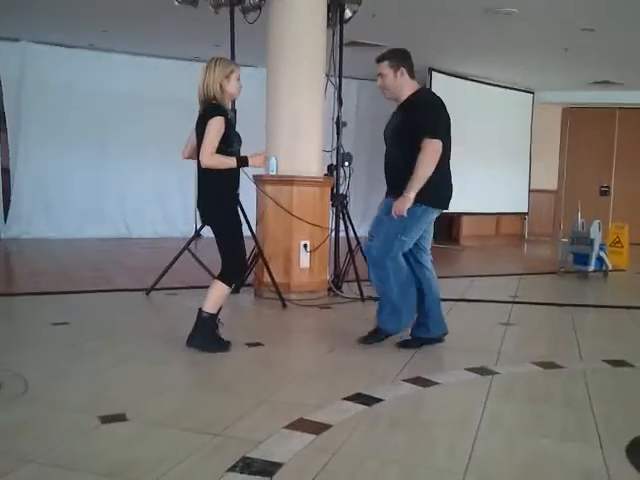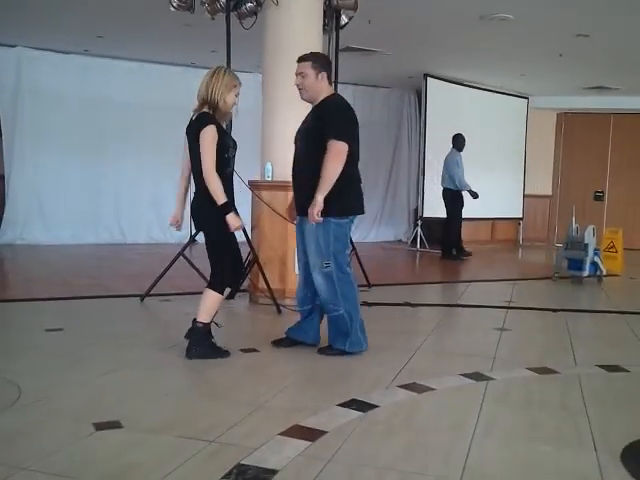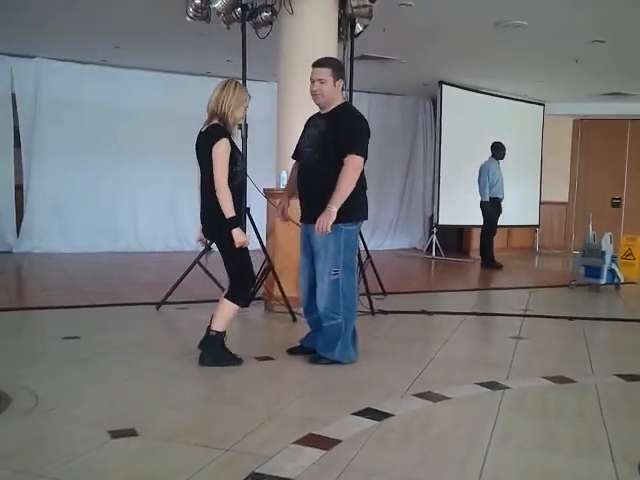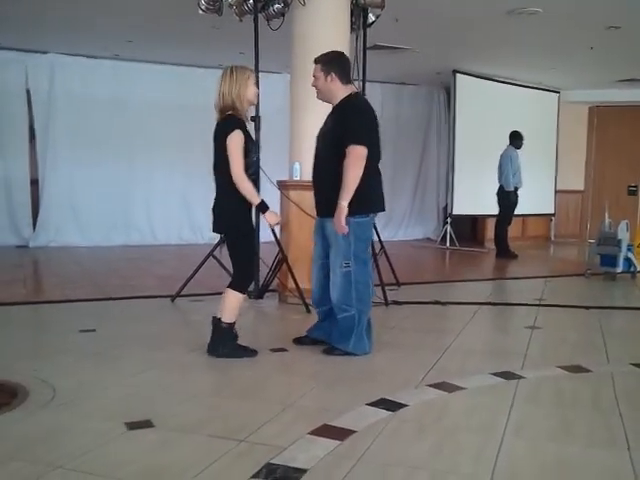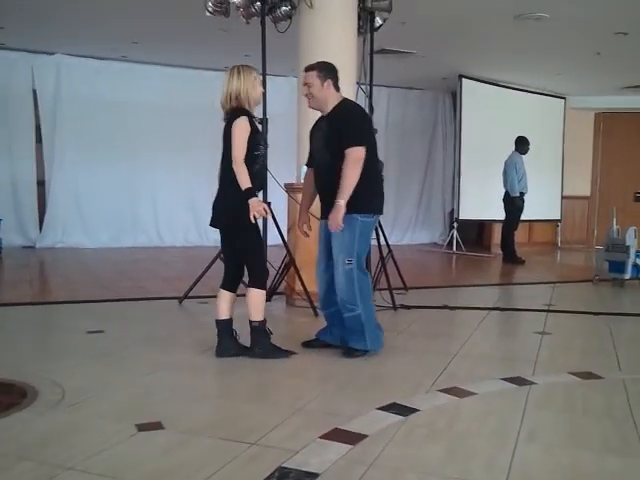
dt=1s
person 1, frame 1
left shoulder: (427, 104)
right shoulder: (404, 108)
left elbow: (432, 151)
left wrist: (407, 194)
right wrist: (398, 195)
left hip: (420, 197)
right hip: (408, 197)
left knee: (379, 250)
right knee: (415, 260)
left ankle: (394, 319)
right ankle: (429, 329)
person 1, frame 2
left shoulder: (336, 109)
right shoulder: (316, 113)
left elbow: (337, 153)
left wrist: (319, 198)
right wrist: (298, 201)
left hip: (332, 207)
right hip: (311, 207)
left knee: (329, 271)
right knee: (308, 272)
left ankle: (349, 339)
right ankle: (306, 331)
person 1, frame 3
left shoulder: (351, 120)
right shoulder: (313, 122)
left elbow: (353, 166)
right elbow: (301, 163)
left wrist: (332, 209)
right wrist: (287, 195)
left hip: (338, 218)
right hip: (311, 216)
left knee: (334, 282)
right knee: (311, 282)
left ankle: (339, 348)
right ankle: (317, 338)
person 1, frame 4
left shoulder: (356, 109)
right shoulder: (338, 111)
left elbow: (356, 157)
left wrist: (343, 204)
left hip: (353, 209)
right hip: (329, 208)
left knee: (349, 273)
right knee: (324, 273)
left ankle: (353, 340)
right ankle: (327, 329)
person 1, frame 5
left shoulder: (351, 114)
right shoulder: (319, 126)
left elbow: (355, 159)
right elbow: (313, 171)
left wrist: (341, 203)
right wrist: (304, 210)
left hip: (356, 208)
right hip: (332, 210)
left knee: (349, 272)
right knee: (328, 273)
left ankle: (366, 338)
right ankle: (335, 332)
person 2, frame 1
left shoulder: (210, 113)
right shoulder: (218, 114)
left elbow: (189, 153)
right elbow: (207, 158)
right wrist: (246, 160)
left hip: (217, 199)
right hip: (219, 201)
left knee: (233, 265)
right knee: (234, 268)
left ankle: (206, 328)
right ankle: (201, 332)
person 2, frame 2
left shoulder: (197, 121)
right shoulder: (210, 123)
left elbow: (187, 169)
right elbow: (209, 171)
left wrist: (180, 207)
right wrist: (228, 210)
left hip: (206, 207)
right hip: (214, 209)
left knee: (230, 270)
right knee: (224, 273)
left ankle: (200, 329)
right ankle: (199, 340)
person 2, frame 3
left shoulder: (205, 133)
right shoulder: (220, 136)
right elbow: (221, 185)
left wrist: (204, 225)
right wrist: (234, 226)
left hip: (214, 220)
right hip: (224, 221)
left knee: (243, 280)
right knee: (241, 284)
left ankle: (213, 337)
right ankle: (212, 347)
person 2, frame 4
left shoulder: (224, 124)
right shoulder: (235, 124)
right elbow: (238, 174)
right wrist: (263, 207)
left hip: (228, 209)
right hip: (235, 210)
left knee: (242, 273)
right knee: (244, 274)
left ankle: (219, 337)
right ankle: (225, 340)
person 2, frame 5
left shoulder: (234, 119)
right shoulder: (242, 116)
right elbow: (238, 162)
right wrist: (251, 196)
left hip: (229, 206)
right hip: (238, 206)
left knee: (233, 272)
right knee: (258, 271)
left ankle: (226, 340)
right ankle: (260, 340)
person 3, frame 1
left shoulder: (415, 147)
right shoulder: (409, 148)
left hip: (410, 186)
right hip: (409, 186)
left knee: (409, 214)
right knee: (408, 214)
person 3, frame 2
left shoulder: (456, 156)
right shoulder: (452, 157)
right elbow: (457, 177)
left wrist: (466, 190)
right wrist: (469, 190)
left hip: (455, 193)
right hip: (451, 193)
left knee: (456, 222)
right knee: (452, 222)
left ankle: (459, 249)
right ankle: (447, 252)
person 3, frame 3
left shoulder: (496, 165)
right shoulder: (487, 166)
right elbow: (483, 186)
right wrist: (486, 203)
left hip: (496, 202)
right hip: (490, 202)
left knee: (490, 231)
right knee: (488, 232)
left ankle: (488, 259)
right ankle: (487, 261)
person 3, frame 4
left shoulder: (512, 153)
right shoulder: (509, 153)
right elbow: (507, 174)
right wrist: (511, 192)
left hip: (509, 191)
right hip: (507, 192)
left knee: (504, 221)
right knee: (504, 221)
left ankle: (502, 249)
right ankle: (502, 250)
person 3, frame 5
left shoulder: (518, 159)
right shoulder: (513, 159)
right elbow: (511, 180)
left wrist: (518, 197)
right wrist: (516, 197)
left hip: (517, 196)
right hip: (513, 197)
left knee: (511, 226)
right knee: (510, 226)
left ankle: (509, 254)
right ankle: (509, 255)
